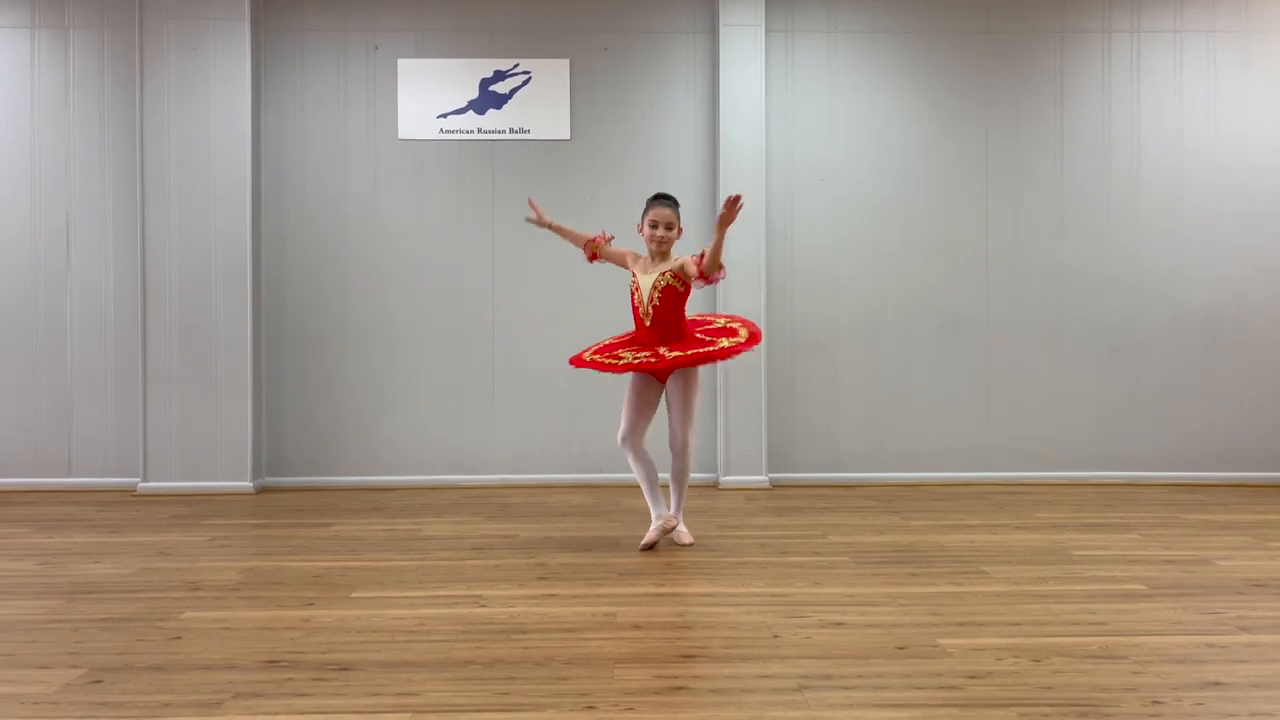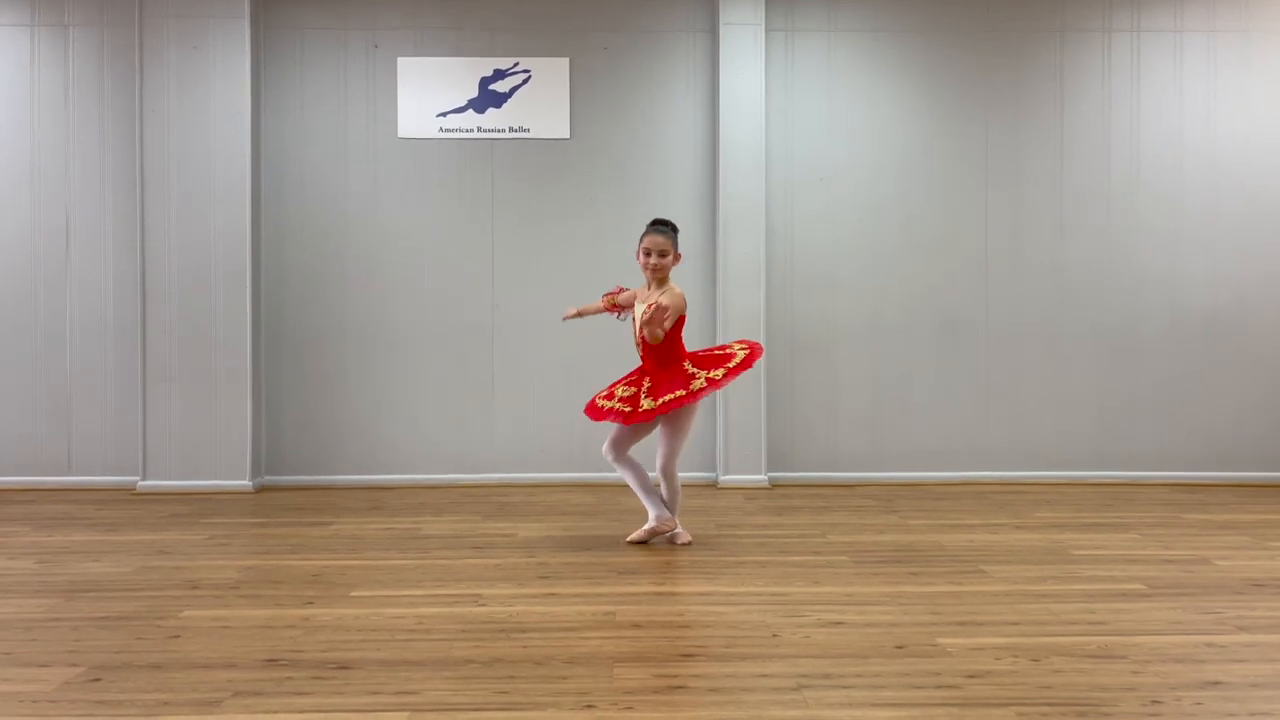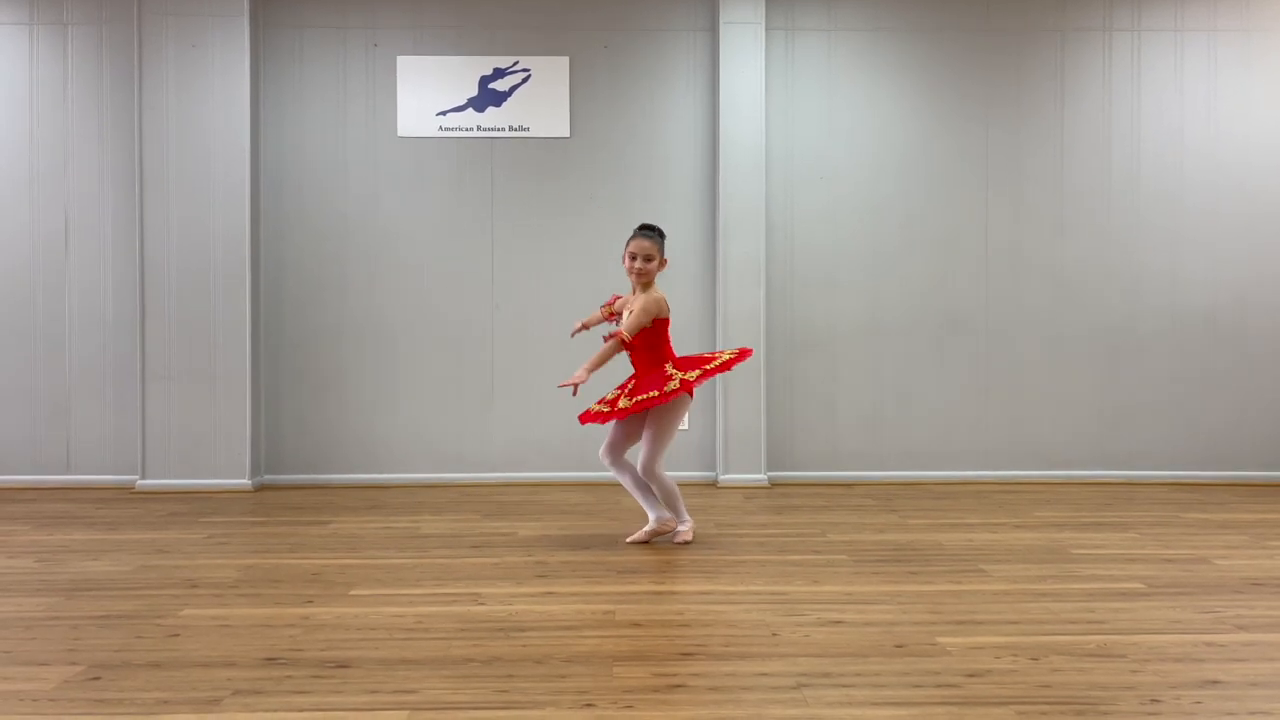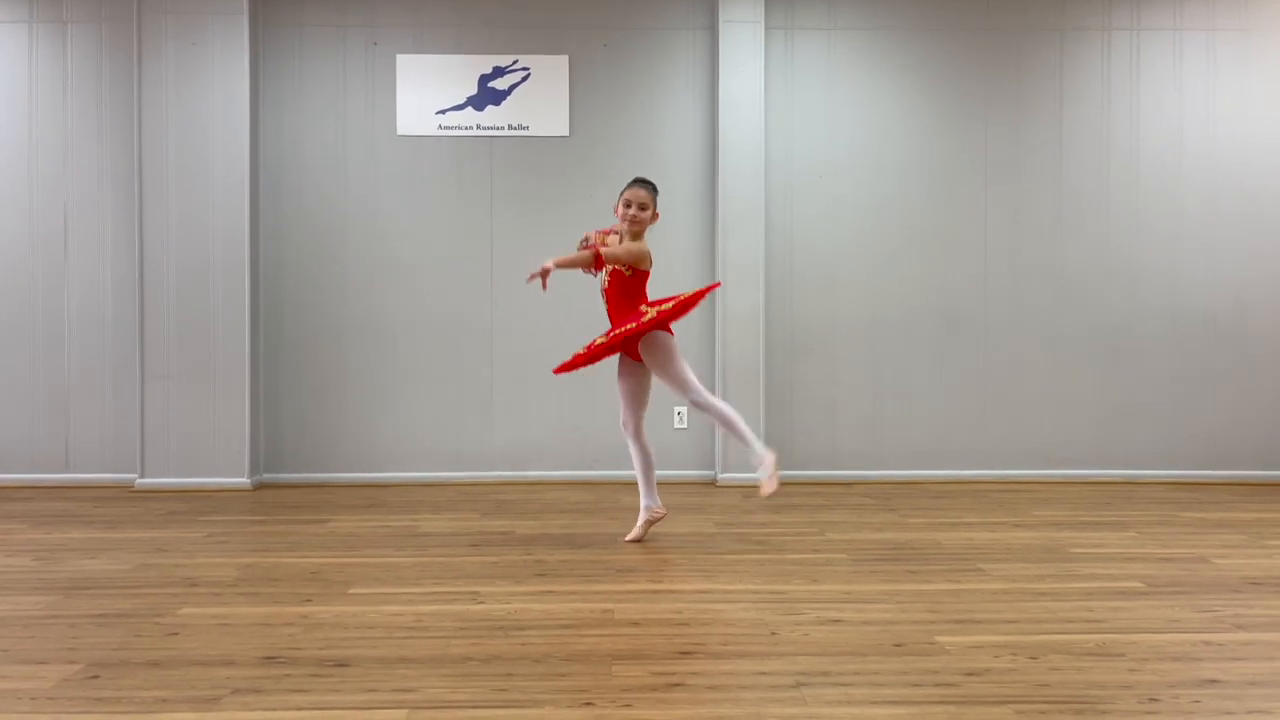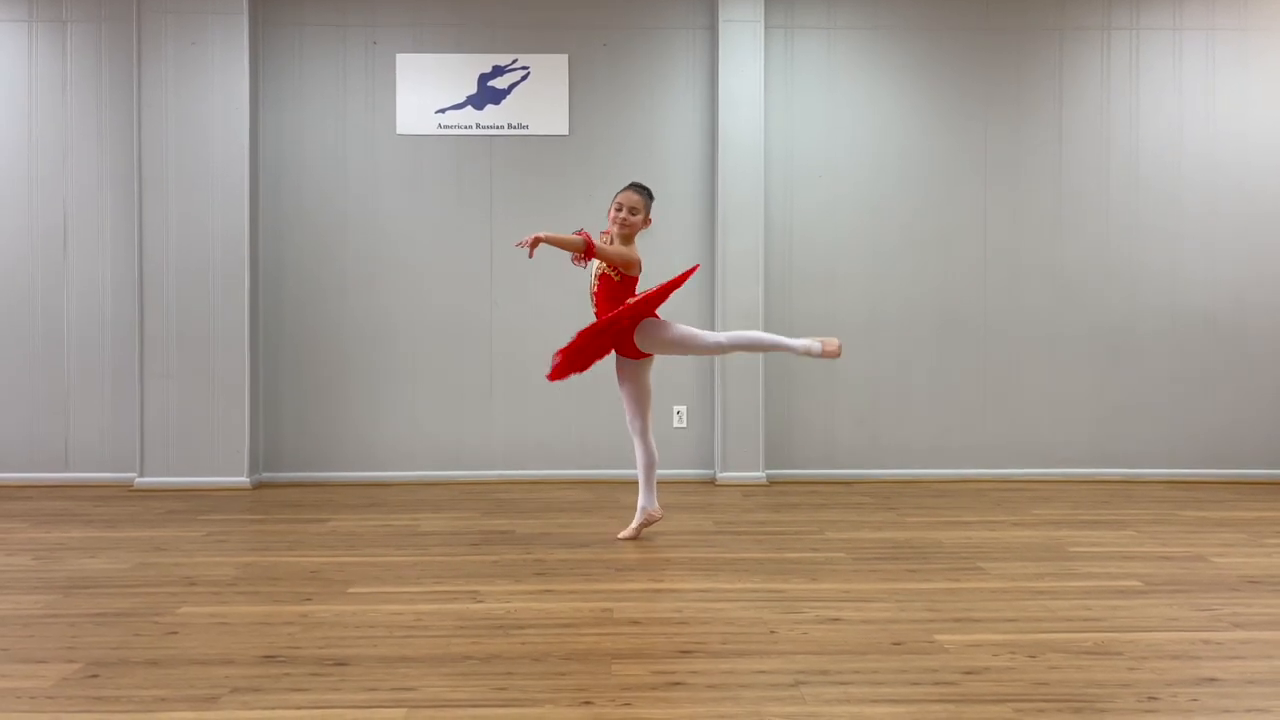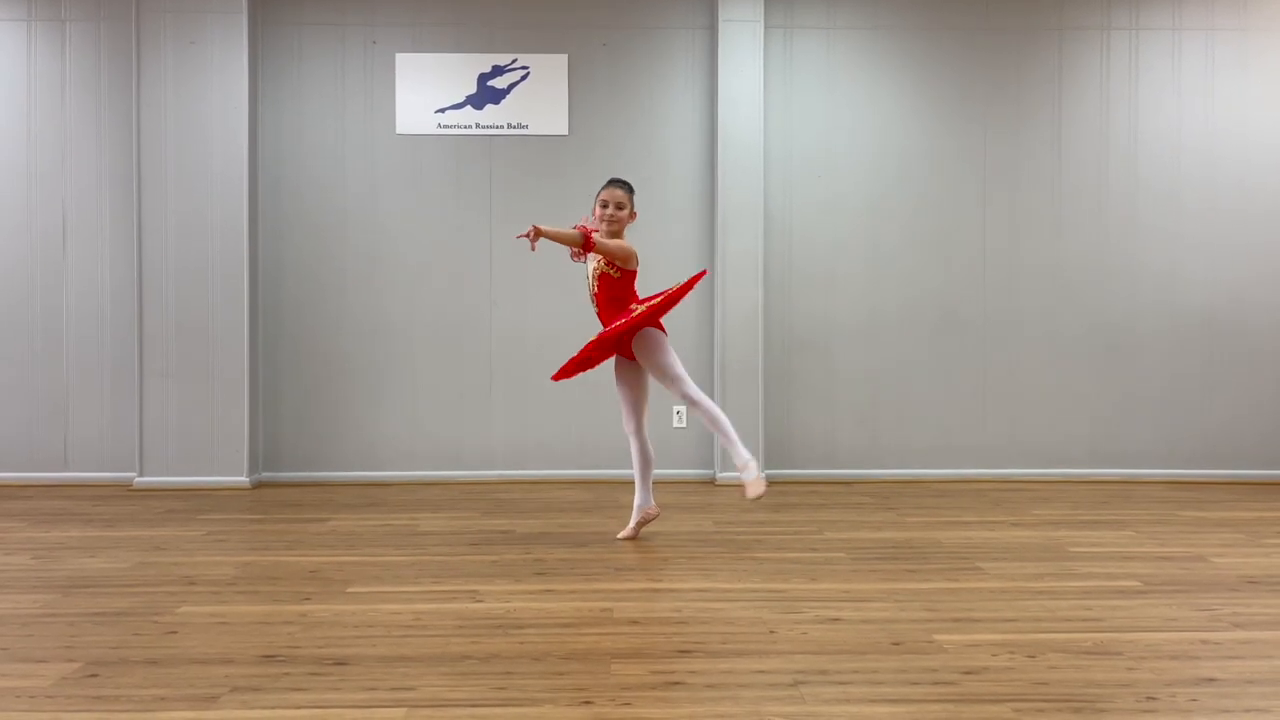
dt=0.2s
person 1, frame 1
left shoulder: (683, 264)
right shoulder: (633, 261)
left elbow: (709, 272)
right elbow: (593, 246)
left wrist: (721, 231)
right wrist: (549, 223)
left hip: (684, 354)
right hip: (645, 357)
left knee: (681, 443)
right knee: (630, 438)
left ankle: (676, 518)
right ankle: (660, 516)
person 1, frame 2
left shoulder: (674, 297)
right shoulder: (638, 293)
left elbow: (656, 337)
right elbow: (612, 302)
left wrist: (655, 325)
right wrist: (579, 311)
left hip: (684, 382)
right hip: (652, 384)
left knee: (665, 467)
right knee: (613, 448)
left ankle: (672, 521)
right ankle: (659, 516)
person 1, frame 3
left shoulder: (652, 300)
right shoulder: (631, 299)
left elbow: (622, 339)
right elbow: (607, 314)
left wrist: (586, 370)
right wrist: (586, 322)
left hip: (670, 383)
right hip: (647, 388)
left knee: (646, 465)
right knee: (610, 454)
left ankle: (681, 520)
right ankle: (660, 519)
person 1, frame 4
left shoulder: (638, 252)
right shoulder: (614, 237)
left elbow: (595, 254)
right elbow: (594, 240)
left wrist: (554, 264)
left hip: (648, 332)
right hip: (627, 342)
left knee: (699, 398)
right knee: (631, 428)
left ankle: (761, 456)
right ankle: (650, 507)
person 1, frame 5
left shoulder: (627, 255)
right shoulder: (606, 242)
left elbow: (589, 247)
left wrist: (542, 238)
left hip: (639, 329)
right hip: (623, 344)
left knee: (719, 343)
right knee: (638, 427)
left ankle: (806, 346)
right ankle: (647, 508)
person 1, frame 6
left shoulder: (623, 250)
right shoulder: (598, 243)
left elbow: (588, 239)
right elbow: (584, 231)
left wrist: (543, 232)
left hip: (640, 330)
right hip: (621, 339)
left knee: (689, 394)
right knee: (634, 427)
left ankle: (744, 461)
right ankle: (644, 507)
